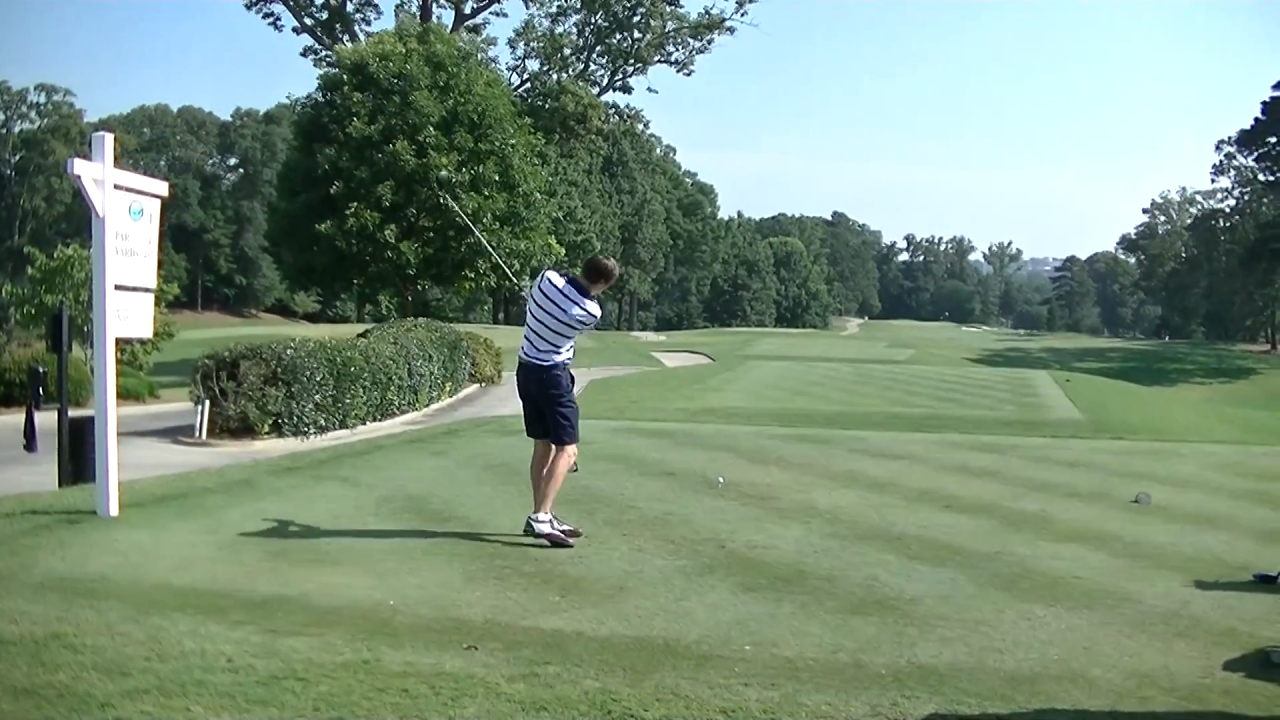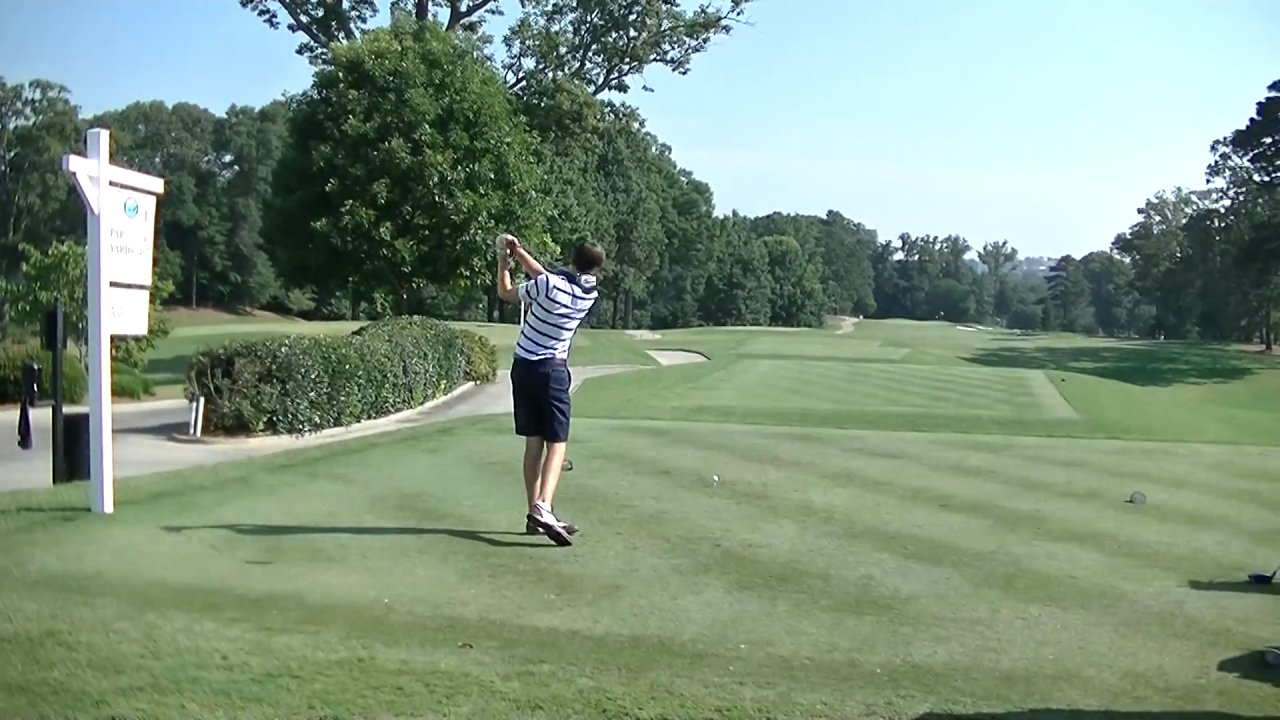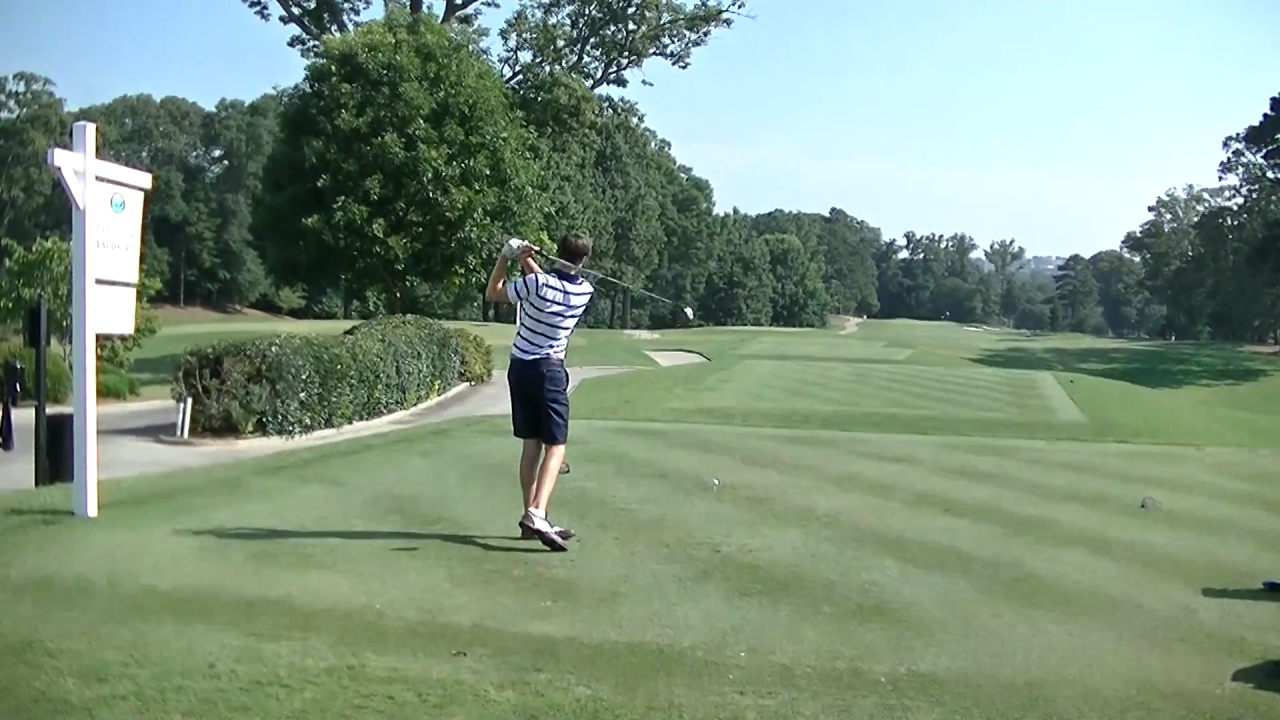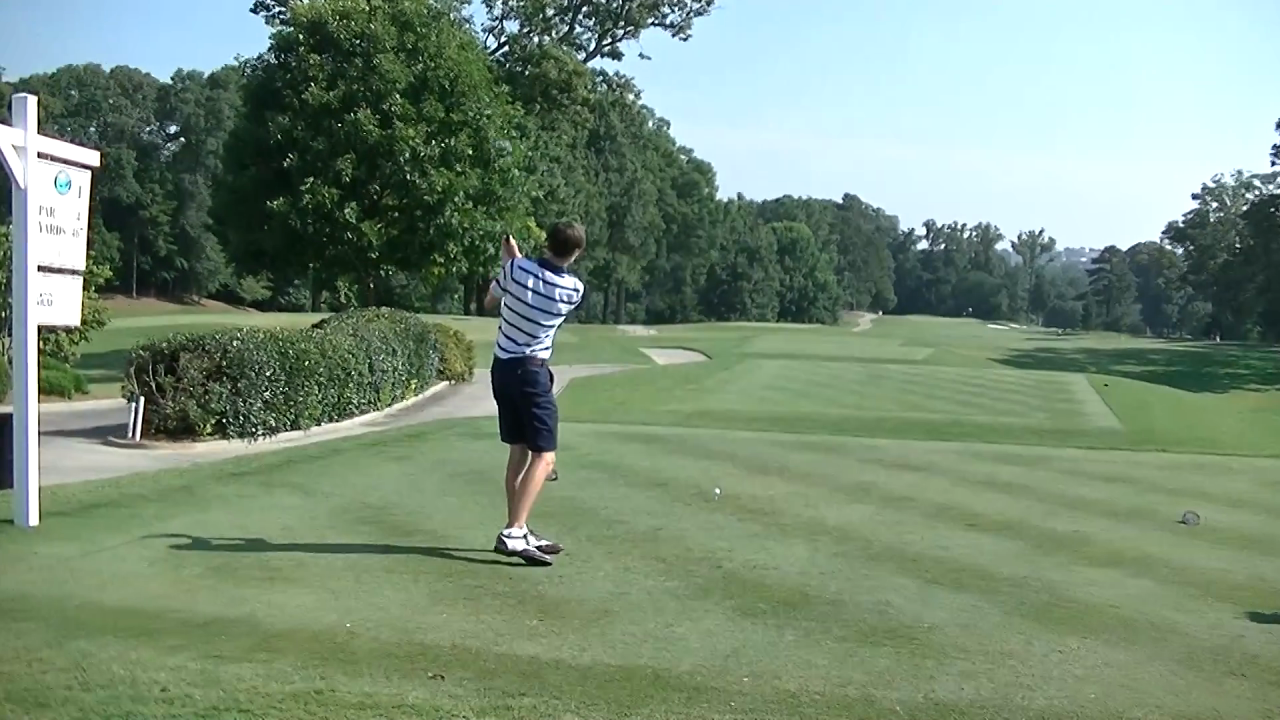
dt=0.3s
person 1, frame 1
left shoulder: (549, 279)
right shoulder: (592, 312)
left hip: (526, 370)
right hip: (553, 376)
left knee: (543, 445)
right knee: (567, 448)
left ankle: (542, 516)
right ankle: (539, 518)
person 1, frame 2
left shoulder: (547, 284)
right shoulder: (589, 296)
left elbow: (506, 294)
left wrist: (503, 259)
right wrist: (518, 251)
left hip: (522, 367)
right hip: (551, 371)
left knee: (534, 442)
right knee: (556, 445)
left ankle: (536, 512)
right ankle: (543, 508)
person 1, frame 3
left shoulder: (535, 283)
right shoulder: (586, 292)
left elbow: (492, 294)
left wrist: (506, 257)
right wrist: (527, 260)
left hip: (519, 368)
right hip: (549, 371)
left knee: (531, 445)
right knee: (555, 447)
left ankle: (532, 514)
right ankle: (536, 515)
person 1, frame 4
left shoulder: (515, 270)
right shoulder: (574, 289)
left elbow: (491, 301)
left hip: (502, 368)
right hip: (531, 372)
left knee: (519, 451)
right knee: (544, 456)
left ankle: (517, 531)
right ankle: (513, 533)
